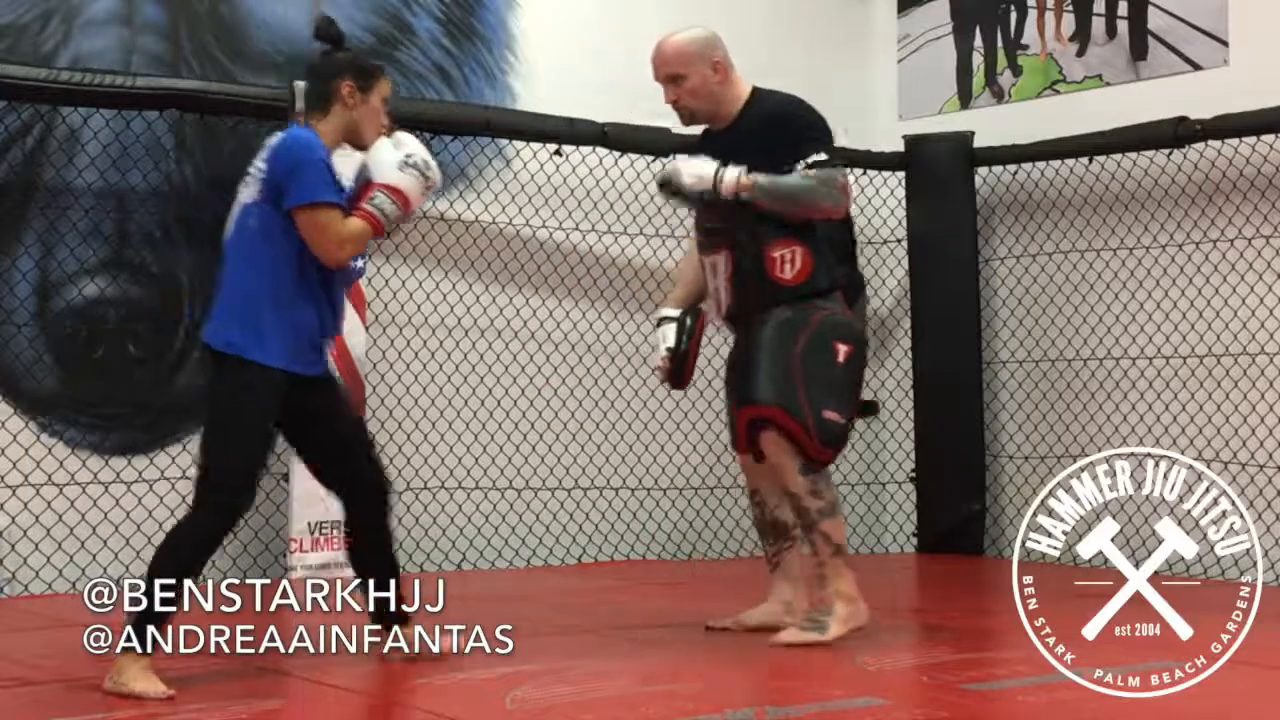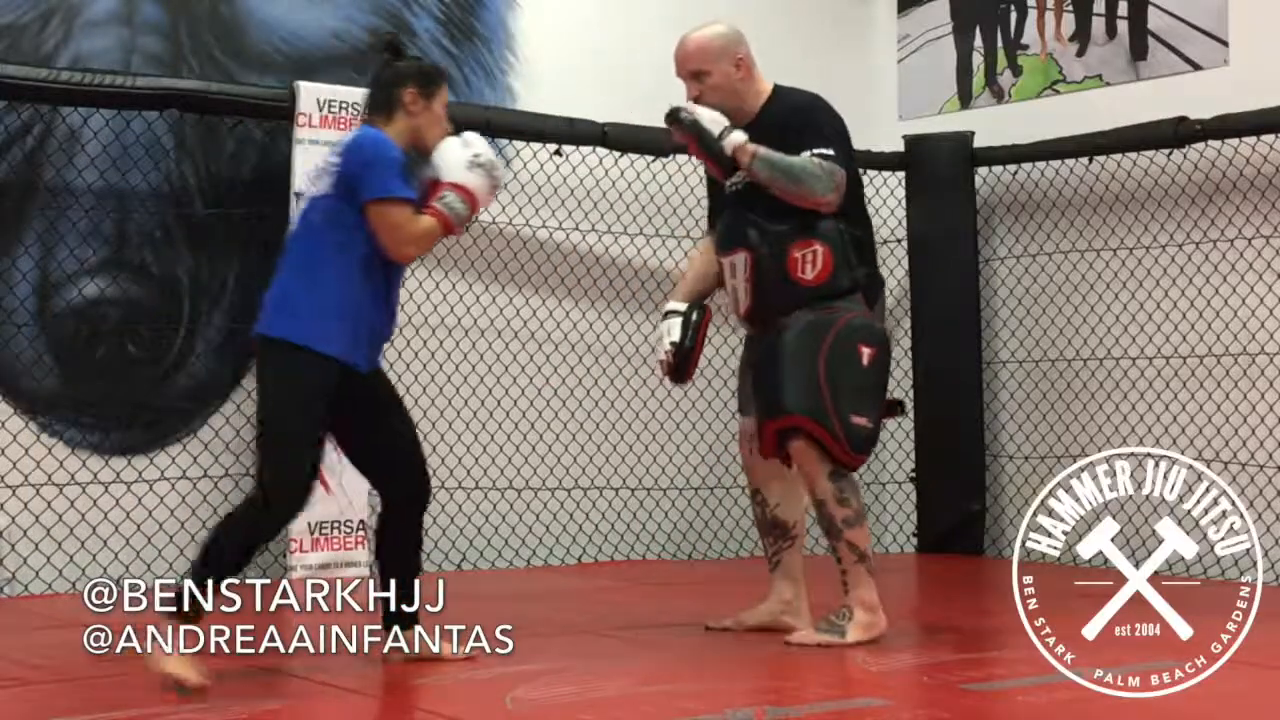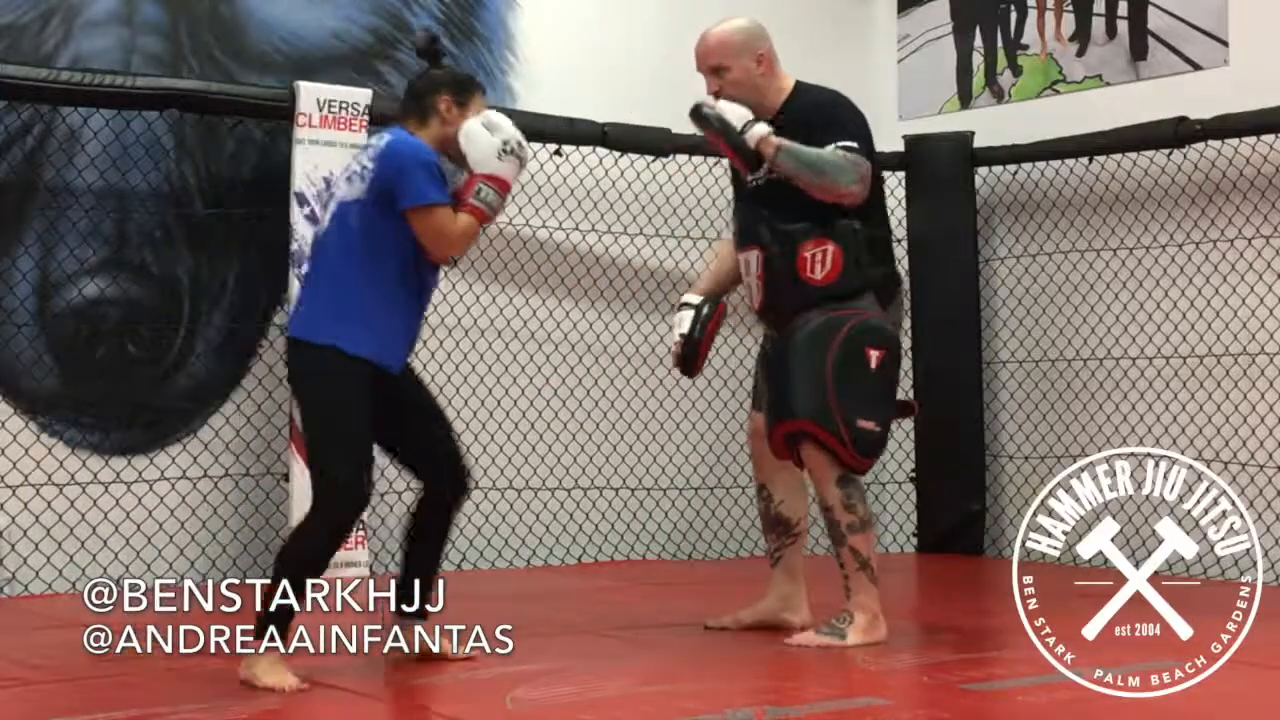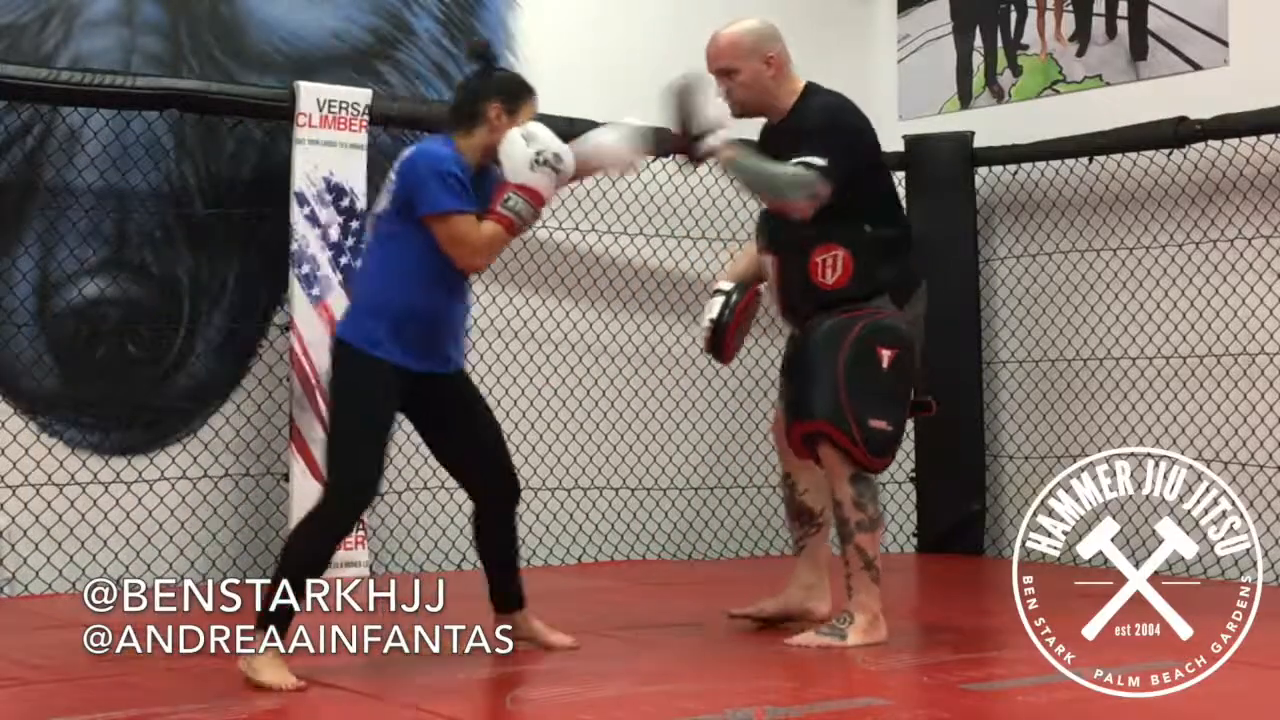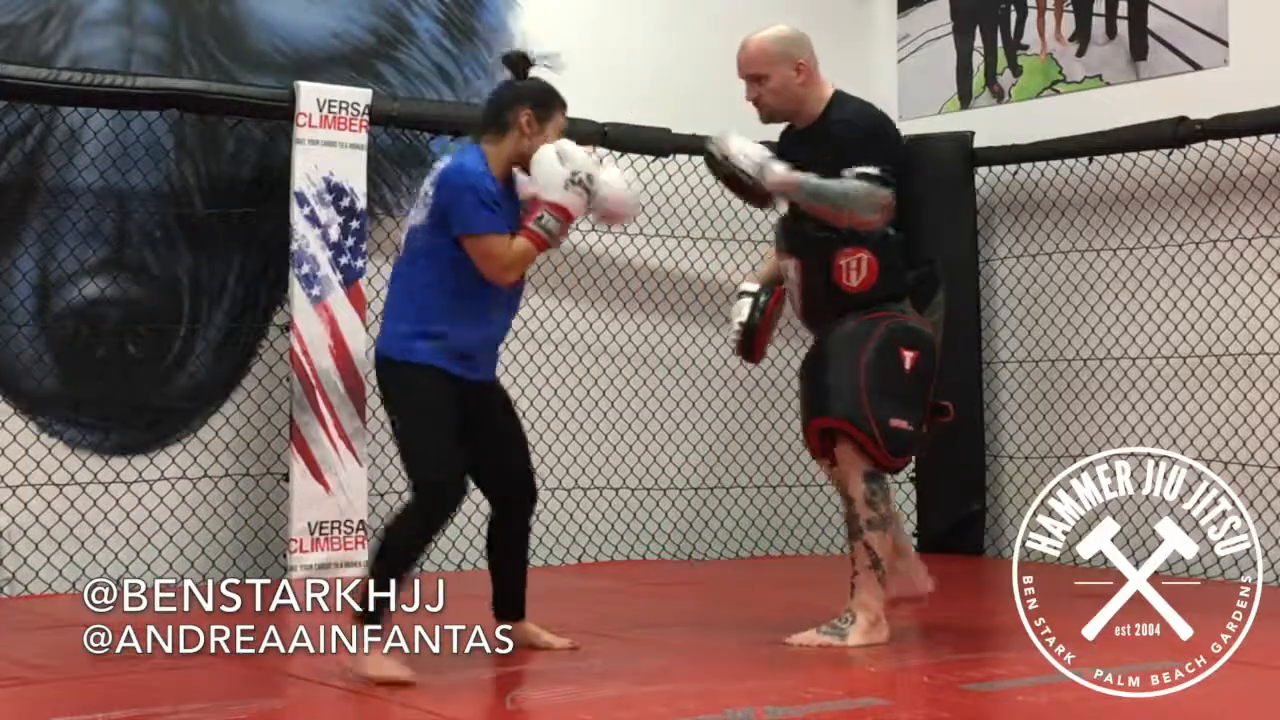
dt=0.2s
person 1, frame 1
left shoulder: (303, 154)
right shoulder: (300, 148)
right elbow: (335, 248)
left wrist: (371, 211)
right wrist: (392, 198)
left hip: (299, 363)
right hip: (250, 359)
left knee: (368, 490)
right knee: (220, 508)
left ankle: (393, 626)
right ankle: (131, 654)
person 1, frame 2
left shoulder: (371, 153)
right shoulder: (374, 149)
left elbow: (391, 242)
right elbow: (402, 243)
left wrist: (443, 210)
right wrist: (460, 193)
left hip: (344, 356)
right hip: (298, 347)
left knee: (407, 485)
right knee: (283, 493)
left ankle: (400, 629)
right ankle: (180, 633)
person 1, frame 3
left shoulder: (396, 155)
right shoulder: (407, 153)
right elbow: (445, 244)
left wrist: (479, 189)
right wrist: (492, 181)
left hip: (380, 355)
right hip: (332, 349)
left knee: (449, 476)
right knee: (343, 500)
left ankle: (411, 621)
right ankle: (265, 650)
person 1, frame 4
left shoulder: (472, 167)
right shoulder: (429, 162)
right elbow: (470, 253)
right wrist: (524, 189)
left hip: (433, 363)
right hip: (375, 353)
left knee: (499, 486)
right knee: (349, 496)
left ankle: (513, 614)
right ankle: (267, 641)
person 1, frame 5
left shoulder: (495, 179)
right shoulder: (465, 175)
right elbow: (502, 267)
right wrist: (557, 208)
left hip: (468, 368)
right hip: (417, 363)
left knee: (516, 492)
right knee: (437, 496)
left ankle: (513, 620)
right ankle: (367, 641)
person 2, frame 1
left shoulder: (786, 117)
right shoulder: (711, 148)
left elbow: (832, 198)
right elbow: (708, 243)
left wrist: (733, 181)
right wrist: (672, 310)
left hip: (812, 309)
right hip: (758, 319)
left knee: (785, 444)
right knee: (756, 452)
left ankle: (845, 599)
right ankle: (788, 597)
person 2, frame 2
left shoulder: (805, 114)
right shoulder: (725, 146)
left elbow: (826, 191)
right elbow: (720, 240)
left wrist: (736, 145)
right wrist: (680, 303)
left hip: (831, 312)
right hip: (773, 322)
left knee: (812, 450)
right knee: (761, 452)
left ankle: (864, 607)
right ankle: (786, 599)
person 2, frame 3
left shoulder: (824, 111)
right shoulder: (754, 136)
left elbow: (850, 186)
right elbow: (749, 234)
left wrist: (757, 138)
right wrist: (698, 295)
left hip: (847, 310)
right hip: (796, 318)
left knee: (823, 453)
right knee: (769, 445)
left ankle: (864, 614)
right ankle: (785, 598)
person 2, frame 4
left shoulder: (830, 118)
right shoulder: (776, 131)
left elbow: (799, 201)
left wrist: (718, 145)
right wrist: (730, 282)
left hip: (868, 311)
right hip: (825, 313)
left knee: (837, 452)
right knee: (795, 438)
left ankle: (864, 613)
right ankle: (809, 587)
person 2, frame 5
left shoulder: (860, 125)
right shoulder: (792, 140)
left elbow: (868, 212)
left wrist: (773, 174)
right wrist: (757, 285)
left hip: (885, 315)
right hip: (840, 319)
left knee: (853, 449)
right knee: (842, 450)
left ankle: (865, 614)
right ankle: (902, 570)
